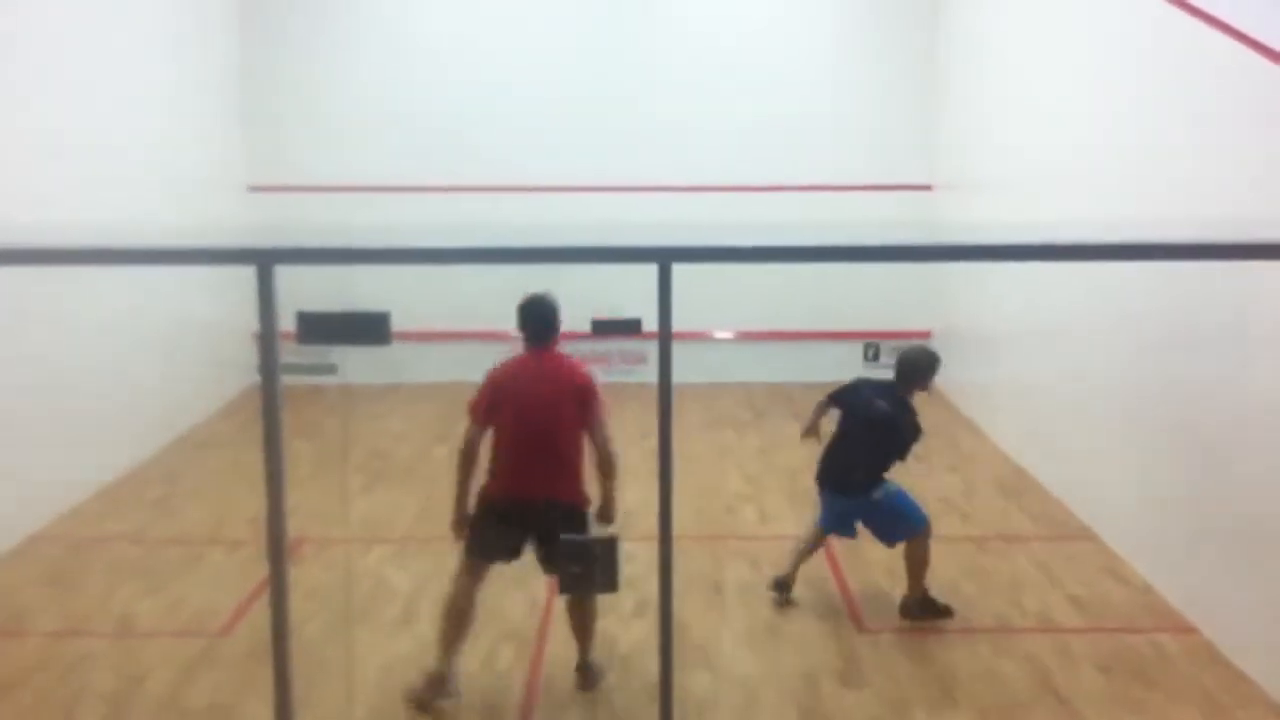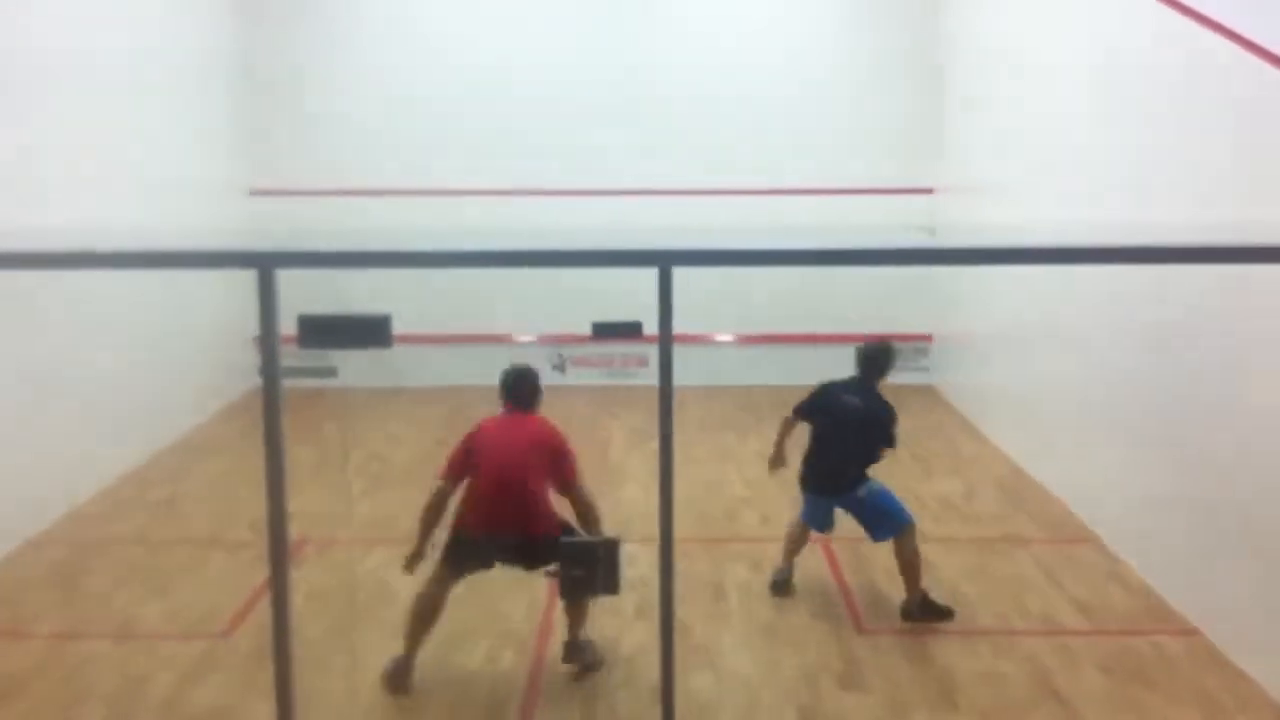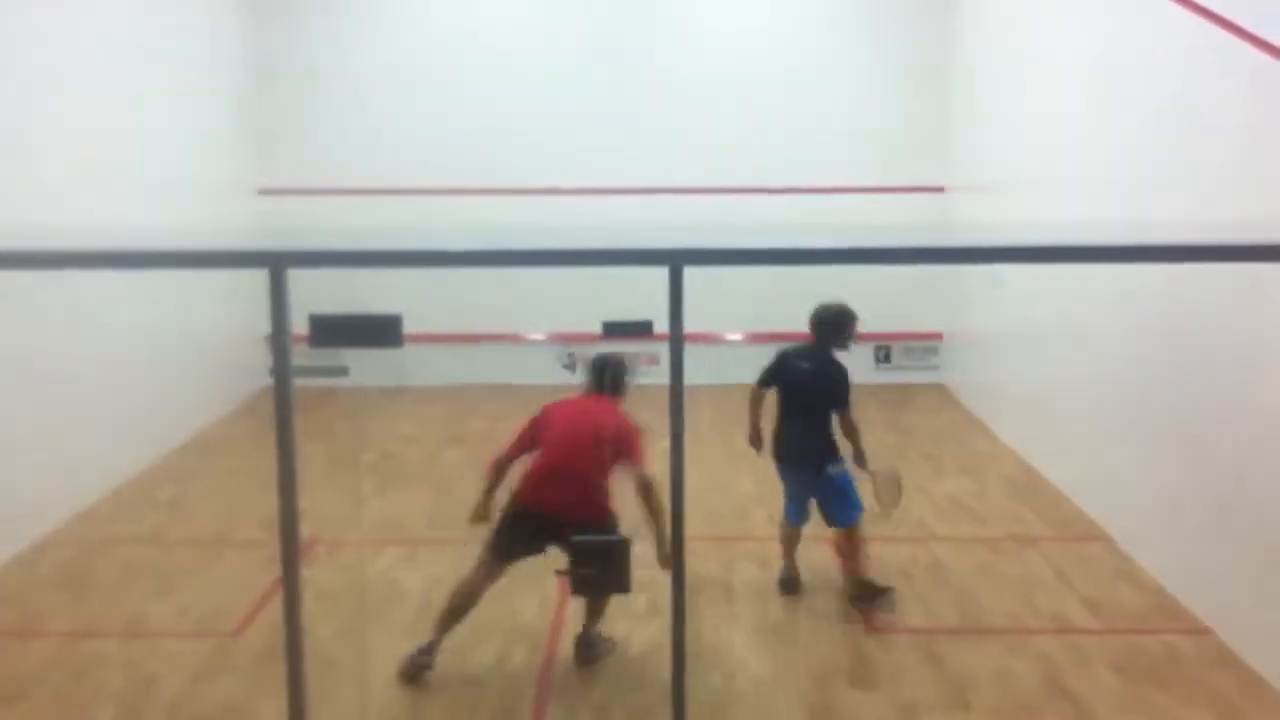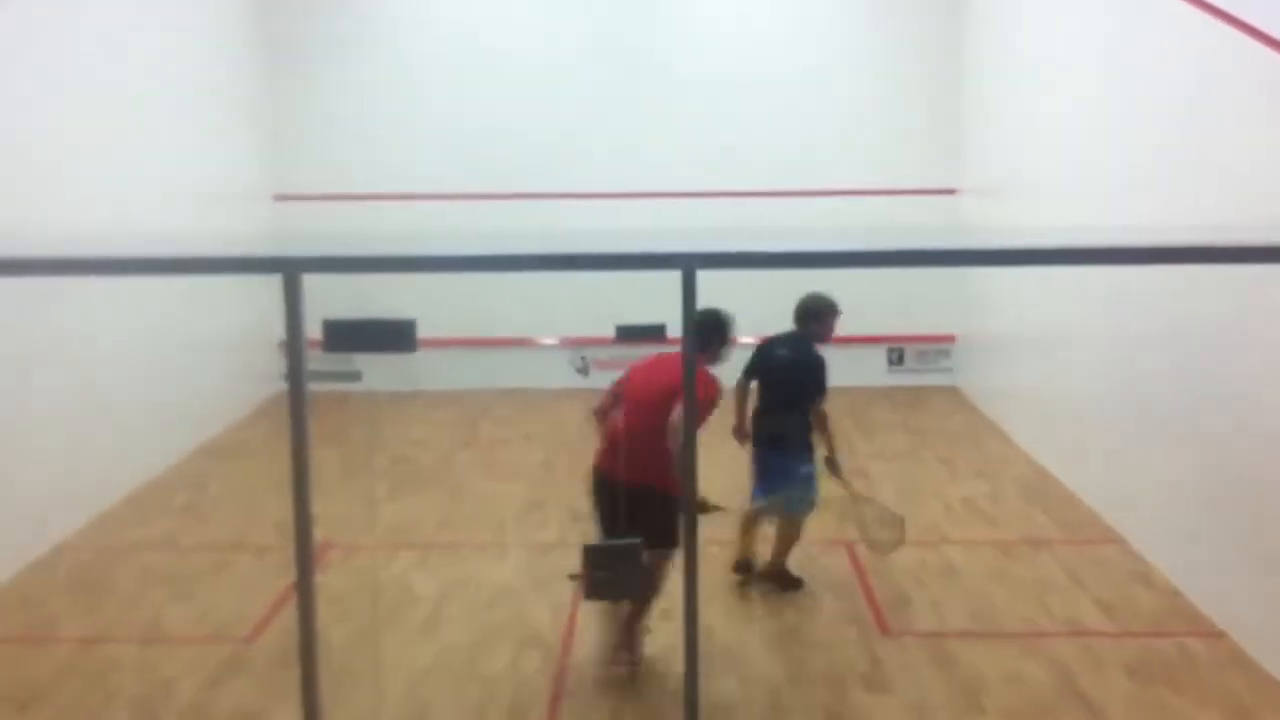
dt=0.2s
person 1, frame 1
left shoulder: (501, 375)
right shoulder: (580, 379)
left elbow: (472, 441)
right elbow: (602, 446)
left wrist: (460, 504)
right wrist: (608, 499)
left hip: (505, 494)
right hip: (562, 497)
left knee: (469, 578)
left ankle: (443, 671)
right ankle: (586, 663)
person 1, frame 2
left shoulder: (481, 431)
right shoulder: (551, 437)
left elbow: (442, 491)
right elbow: (580, 500)
left wrist: (420, 544)
left hip: (478, 524)
right hip: (533, 527)
left knee: (440, 581)
left ankle: (405, 662)
right ankle: (578, 644)
person 1, frame 3
left shoulder: (554, 411)
right shoulder: (623, 425)
left elbow: (504, 459)
right elbow: (643, 480)
left wrist: (485, 500)
right wrist: (662, 540)
left hip: (532, 503)
right hip: (586, 512)
left knee: (483, 573)
left ankle: (430, 650)
right ankle: (588, 638)
person 1, frame 4
left shoulder: (648, 365)
right shoulder: (706, 384)
left elbow: (601, 410)
right elbow: (676, 426)
right wrist: (679, 484)
left hip: (609, 472)
right hip: (648, 481)
right knee: (658, 557)
left ankle: (621, 637)
right ankle: (628, 634)
person 2, frame 1
left shoulder: (861, 387)
right shoulder: (908, 423)
left elbow: (823, 404)
right elbow: (894, 456)
left wrist: (811, 426)
left hip: (829, 477)
right hip: (863, 486)
left knee: (825, 528)
right knee: (919, 530)
left ankle: (787, 576)
right ankle: (915, 600)
person 2, frame 2
left shoulder: (828, 391)
right shoulder: (882, 411)
left elbow: (790, 421)
right elbow: (878, 454)
left wrist: (777, 450)
left hip: (813, 479)
right hip: (851, 484)
left knee: (806, 520)
right knee: (903, 530)
left ankle: (782, 575)
right ankle: (915, 602)
person 2, frame 3
left shoulder: (785, 358)
right shoulder: (835, 372)
left elbow: (757, 393)
right elbow: (846, 421)
left wrist: (755, 429)
right wrist: (861, 455)
left hip: (785, 451)
right hip: (819, 455)
left knee: (795, 511)
right knee: (848, 518)
left ankle: (788, 573)
right ankle: (857, 584)
person 2, frame 4
left shoulder: (769, 347)
right shoulder: (812, 361)
left elbow: (742, 384)
right elbow: (816, 412)
left wrist: (740, 421)
right wrist: (832, 452)
left hip: (763, 439)
right hip: (791, 445)
left knee: (763, 501)
right knee: (796, 508)
left ankle: (744, 555)
right ankle: (775, 568)
